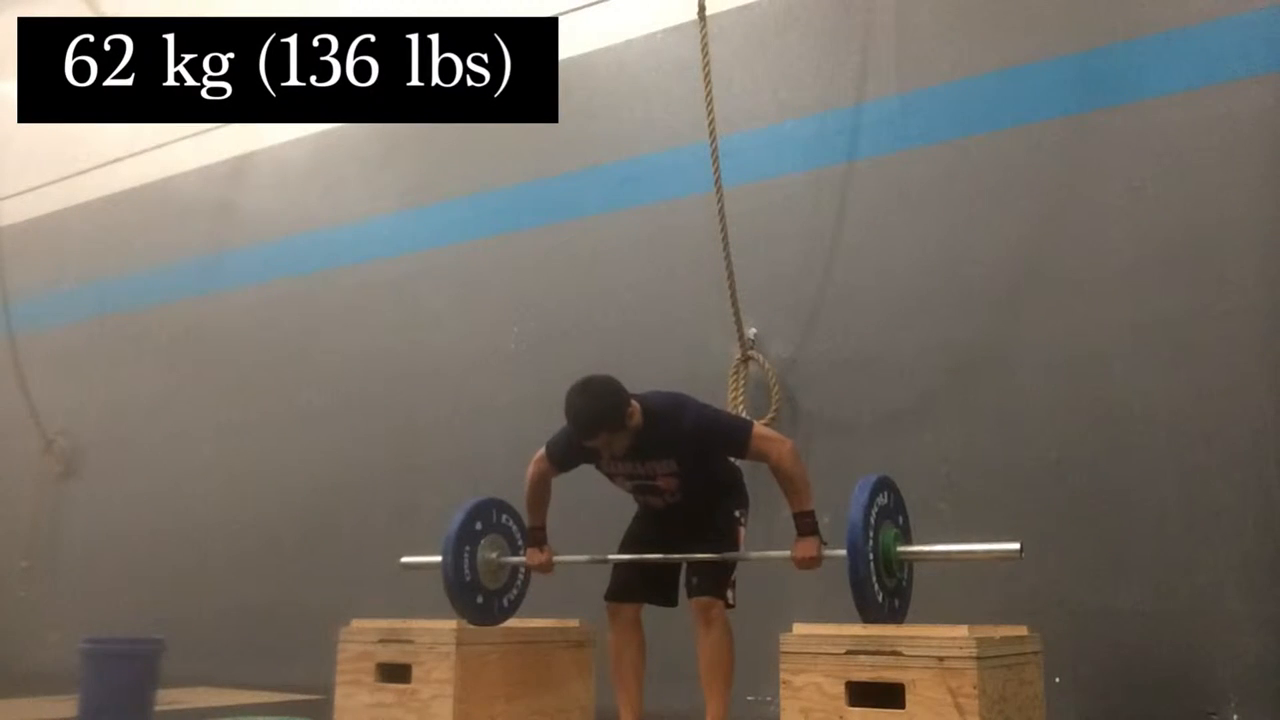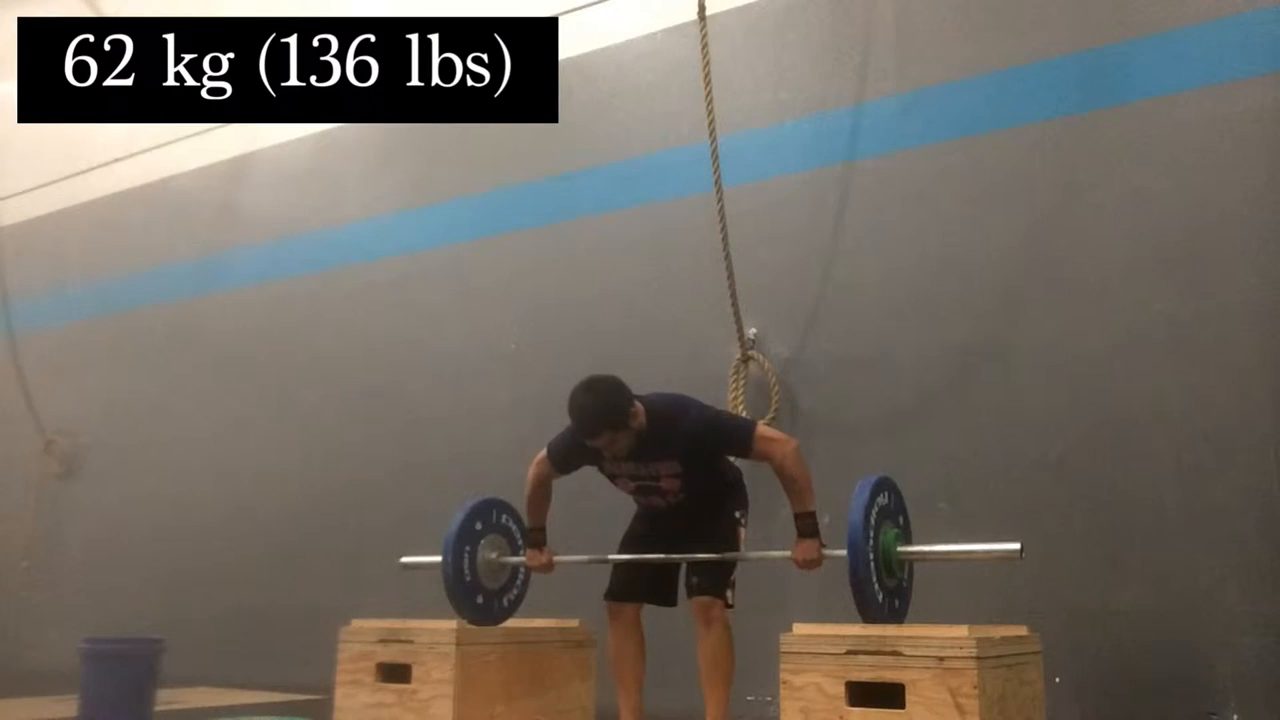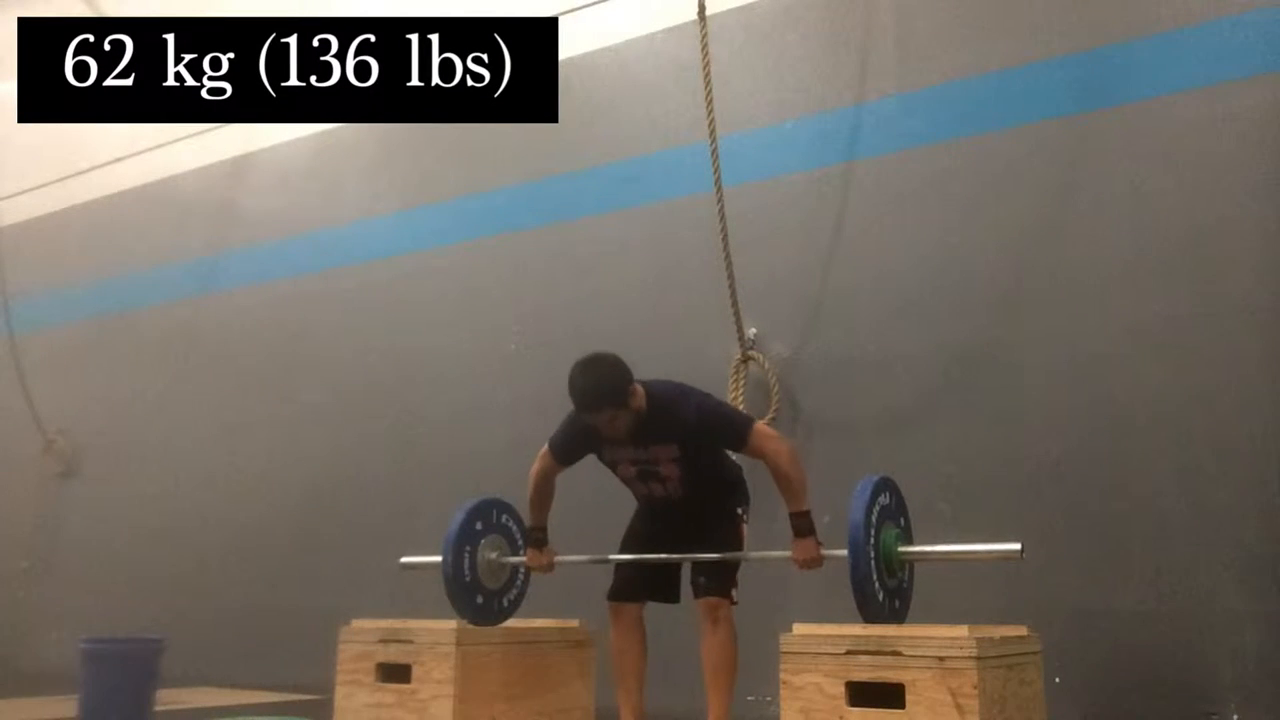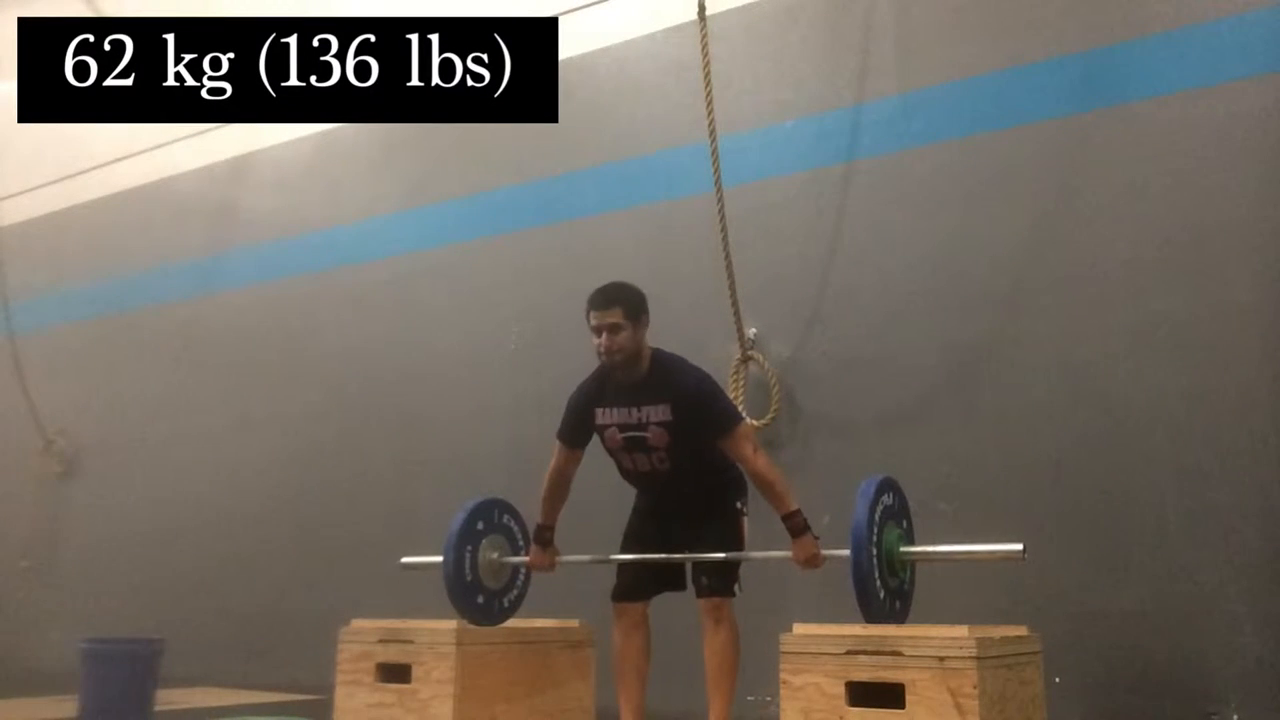
dt=0.5s
person 1, frame 1
left shoulder: (684, 420)
right shoulder: (582, 435)
left elbow: (780, 449)
right elbow: (538, 469)
left wrist: (807, 530)
right wrist: (537, 540)
left hip: (714, 509)
right hip: (656, 513)
left knee: (707, 605)
right knee: (620, 607)
person 1, frame 2
left shoulder: (687, 421)
right shoulder: (585, 437)
left elbow: (784, 448)
right elbow: (539, 470)
left wrist: (807, 532)
right wrist: (536, 541)
left hip: (714, 510)
right hip: (655, 514)
left knee: (707, 605)
right knee: (620, 606)
person 1, frame 3
left shoulder: (688, 410)
right shoulder: (584, 425)
left elbow: (778, 449)
right elbow: (543, 468)
left wrist: (803, 531)
right wrist: (537, 540)
left hip: (716, 508)
right hip: (656, 513)
left knee: (713, 605)
right knee: (623, 607)
person 1, frame 4
left shoulder: (686, 383)
right shoulder: (589, 395)
left elbow: (750, 454)
right elbow: (562, 468)
left wrist: (798, 530)
right wrist: (542, 538)
left hip: (713, 504)
right hip: (654, 506)
left knee: (714, 605)
right knee: (627, 608)
